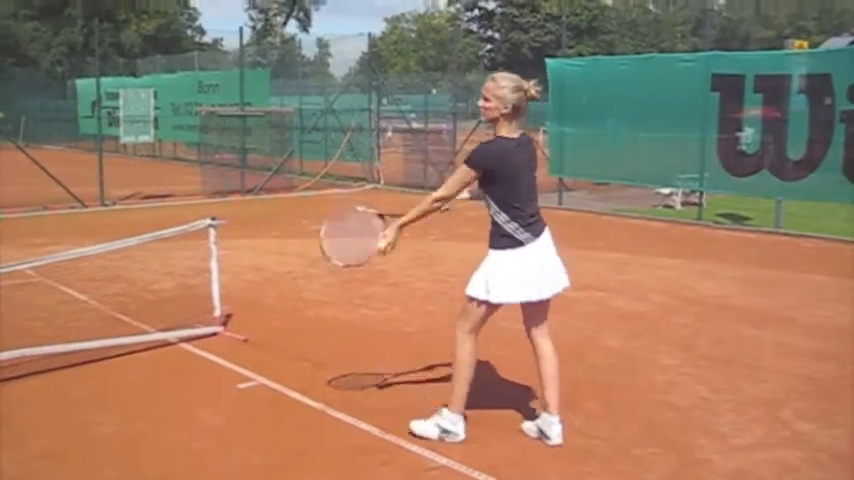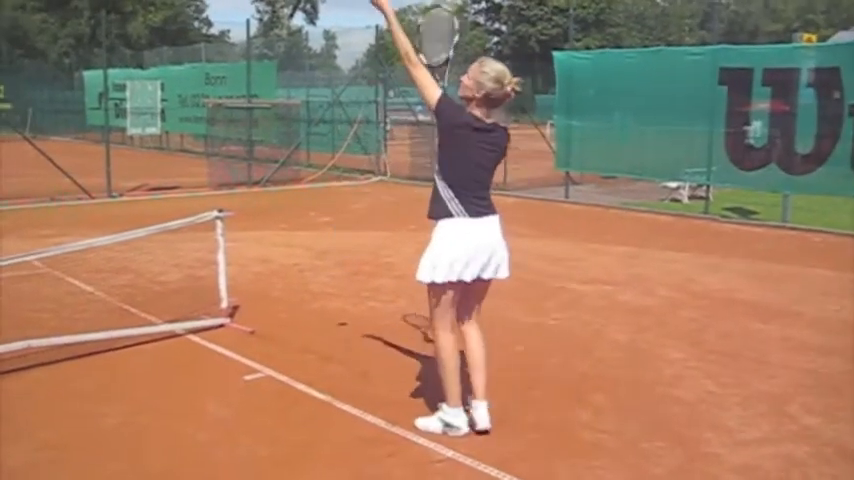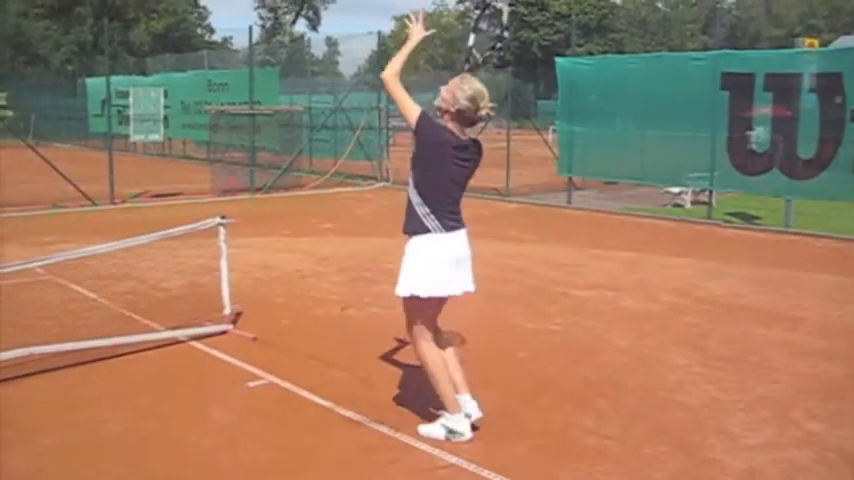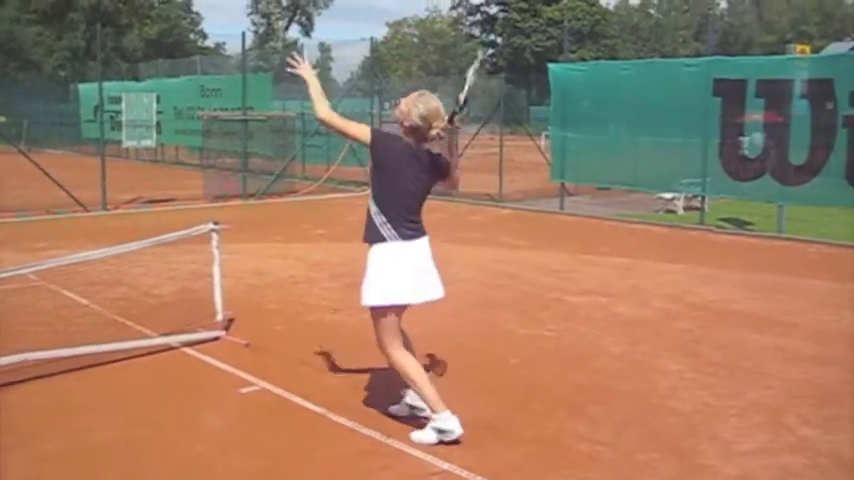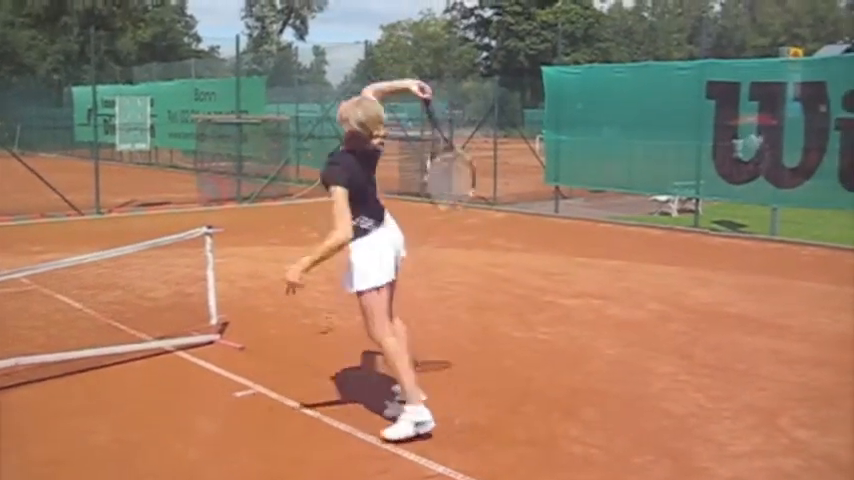
dt=0.3s
person 1, frame 1
left shoulder: (489, 153)
right shoulder: (525, 145)
left elbow: (440, 196)
left wrist: (397, 226)
right wrist: (472, 188)
left hip: (510, 257)
right hip: (539, 248)
left knee: (465, 332)
right knee: (539, 335)
left ankle: (452, 419)
right ankle: (550, 423)
person 1, frame 2
left shoulder: (453, 119)
right shoulder: (500, 135)
left elbow: (411, 62)
left hip: (456, 234)
right hip: (487, 231)
left knee: (443, 326)
right knee: (468, 321)
left ankle: (453, 413)
right ankle: (479, 407)
person 1, frame 3
left shoulder: (429, 131)
right shoulder: (472, 148)
left elbow: (389, 77)
left wrist: (413, 38)
left hip: (429, 246)
right hip: (455, 242)
left knee: (420, 336)
right knee: (428, 327)
left ankle: (456, 418)
right ankle: (463, 399)
person 1, frame 4
left shoulder: (385, 144)
right shoulder: (435, 162)
left elbow: (325, 115)
right elbow: (454, 181)
left wrist: (310, 78)
right wrist: (448, 148)
left hip: (390, 256)
right hip: (416, 251)
left knee: (392, 347)
right knee: (391, 330)
left ankle: (444, 419)
right ankle: (417, 396)
person 1, frame 5
left shoulder: (341, 172)
right shoulder: (366, 146)
left elbow: (342, 233)
right elbow: (370, 92)
left wrist: (301, 267)
right wrist: (402, 84)
left hip: (371, 245)
right hip: (378, 236)
left knee: (378, 329)
right knee: (387, 316)
left ankle: (417, 409)
right ankle: (410, 392)
